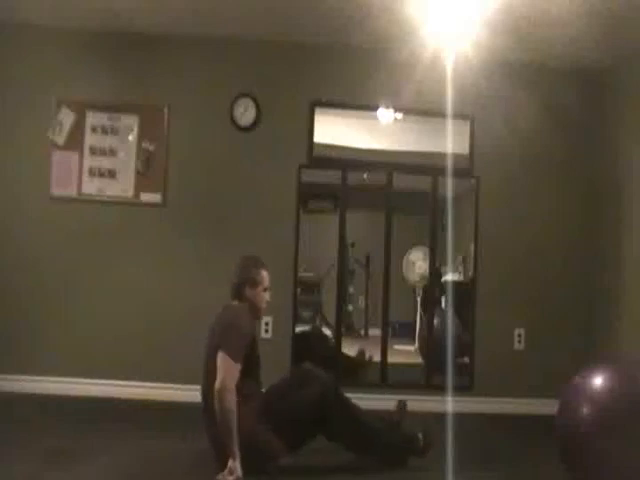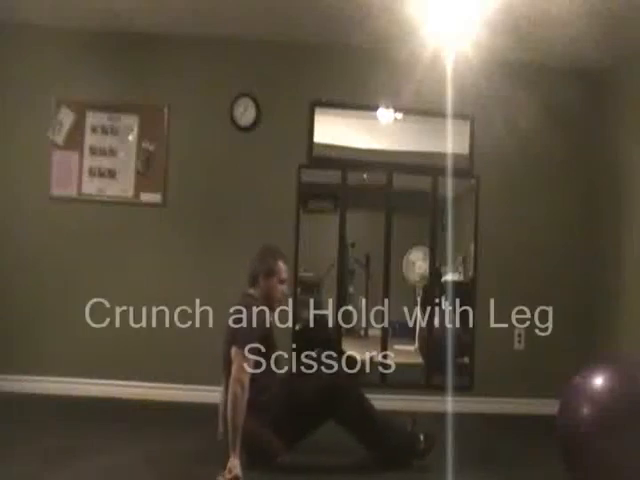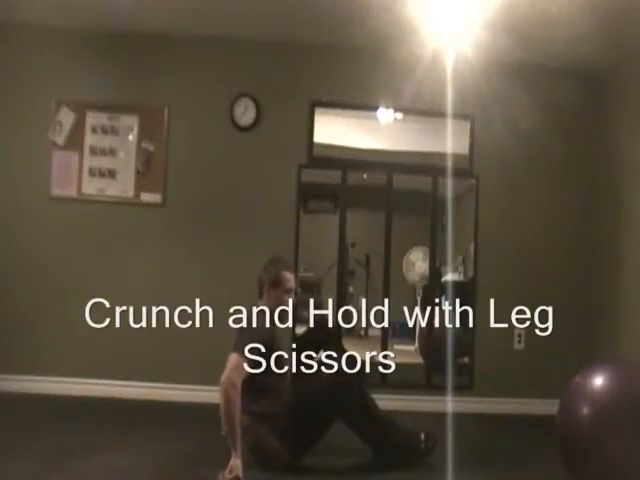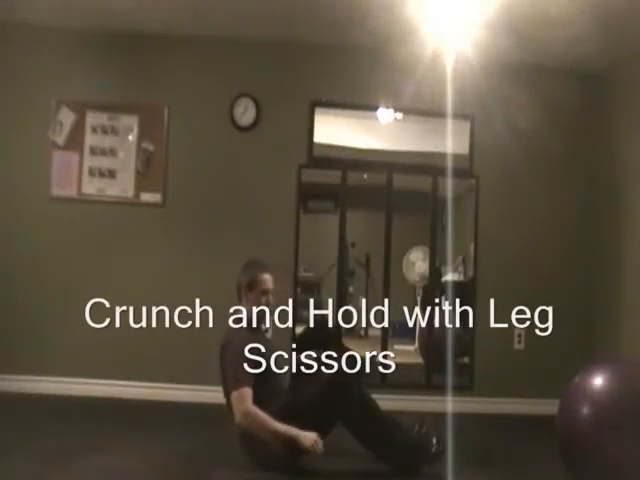
dt=0.5s
person 1, frame 1
left shoulder: (232, 316)
right shoulder: (239, 324)
right elbow: (223, 388)
right wrist: (234, 456)
left hip: (247, 419)
right hip: (248, 440)
left knee: (307, 377)
right knee: (325, 396)
left ankle: (378, 433)
right ankle: (397, 446)
person 1, frame 2
left shoulder: (251, 311)
right shoulder: (253, 317)
right elbow: (239, 382)
right wrist: (235, 456)
left hip: (265, 411)
right hip: (262, 430)
right knee: (336, 385)
right ankle: (398, 446)
person 1, frame 3
left shoulder: (263, 324)
right shoulder: (258, 330)
right elbow: (229, 382)
right wrist: (237, 452)
left hip: (279, 421)
right hip: (275, 441)
right knee: (341, 381)
right ankle: (398, 446)
person 1, frame 4
left shoulder: (254, 331)
right shoulder: (239, 343)
right elbow: (243, 413)
right wrist: (298, 435)
left hip: (279, 418)
right hip: (272, 445)
right knee: (339, 382)
right ankle: (405, 451)
